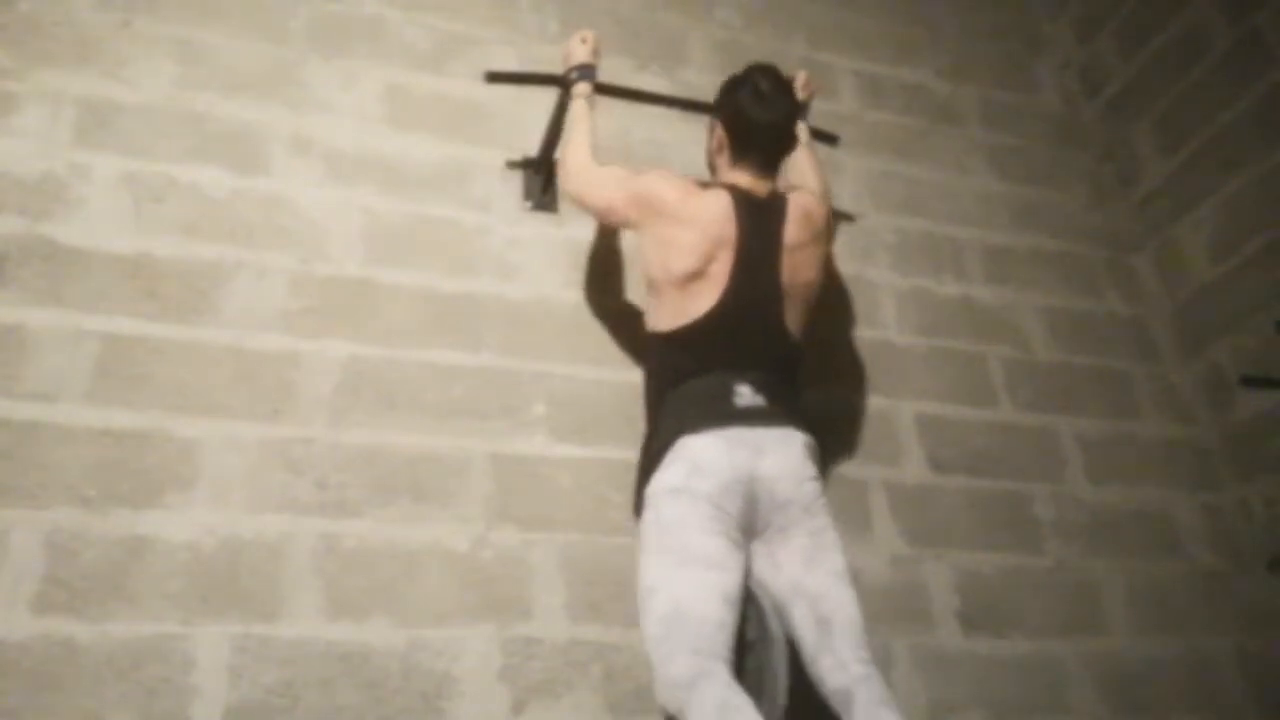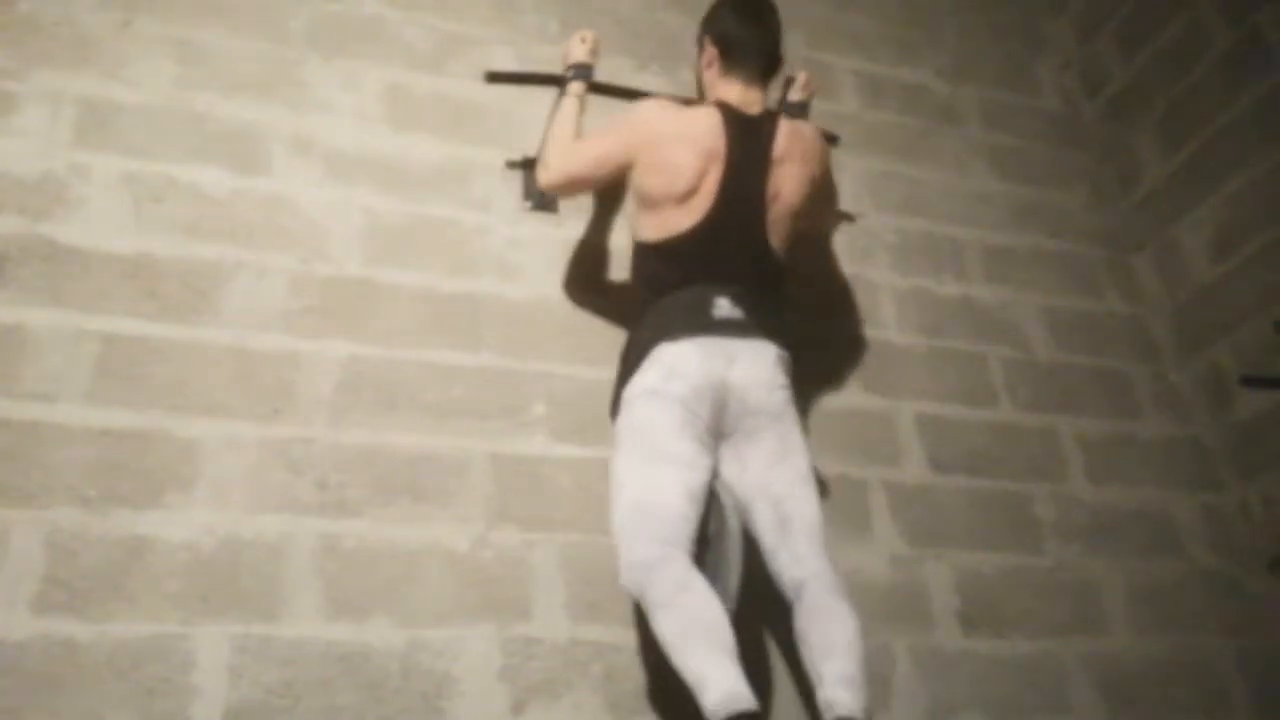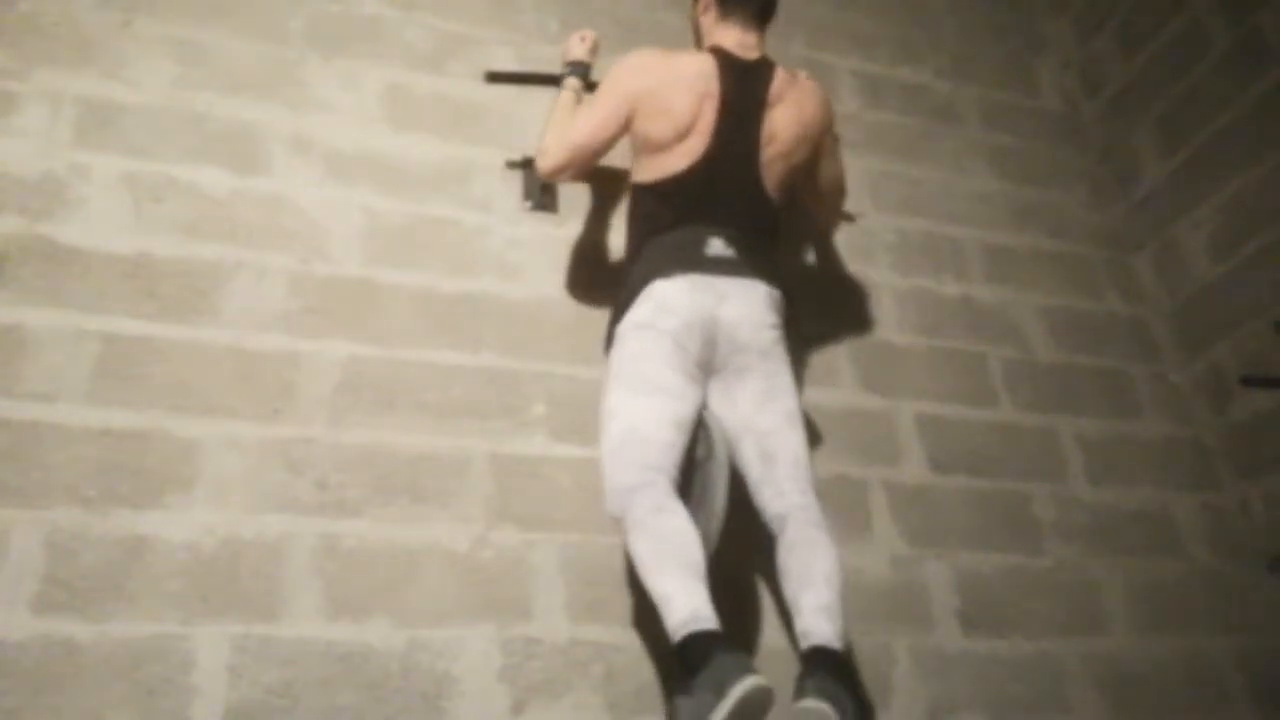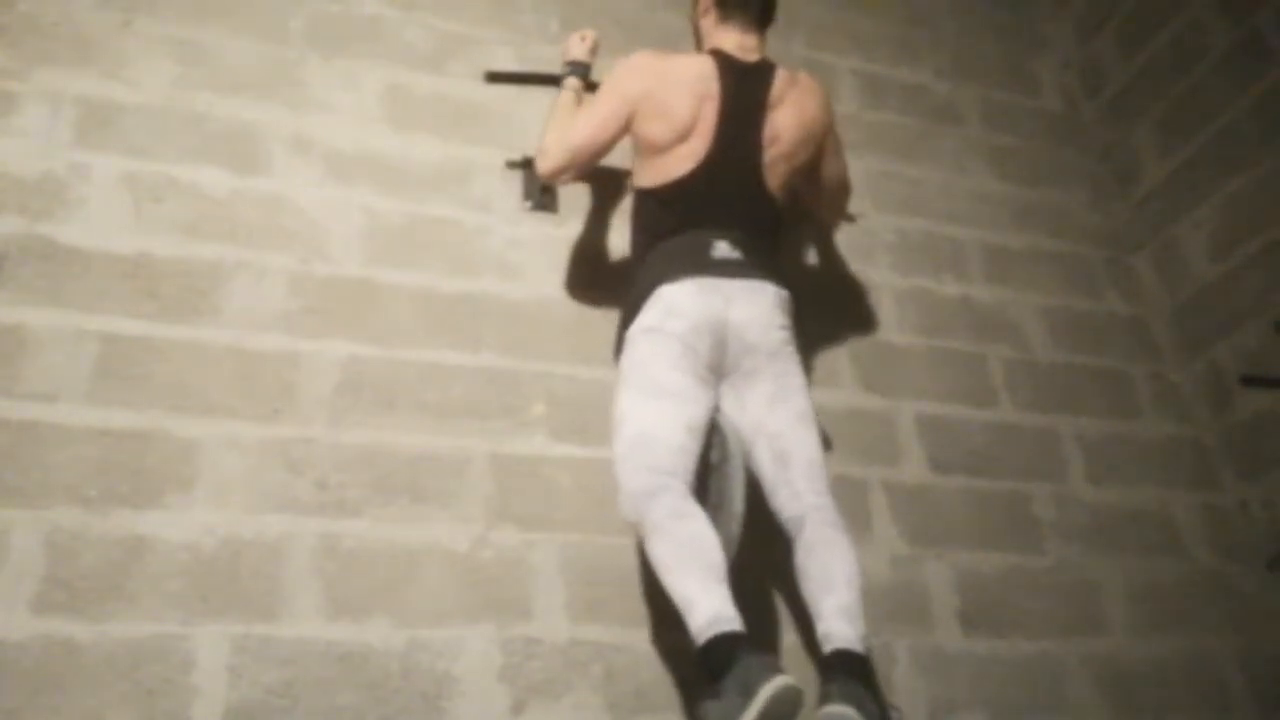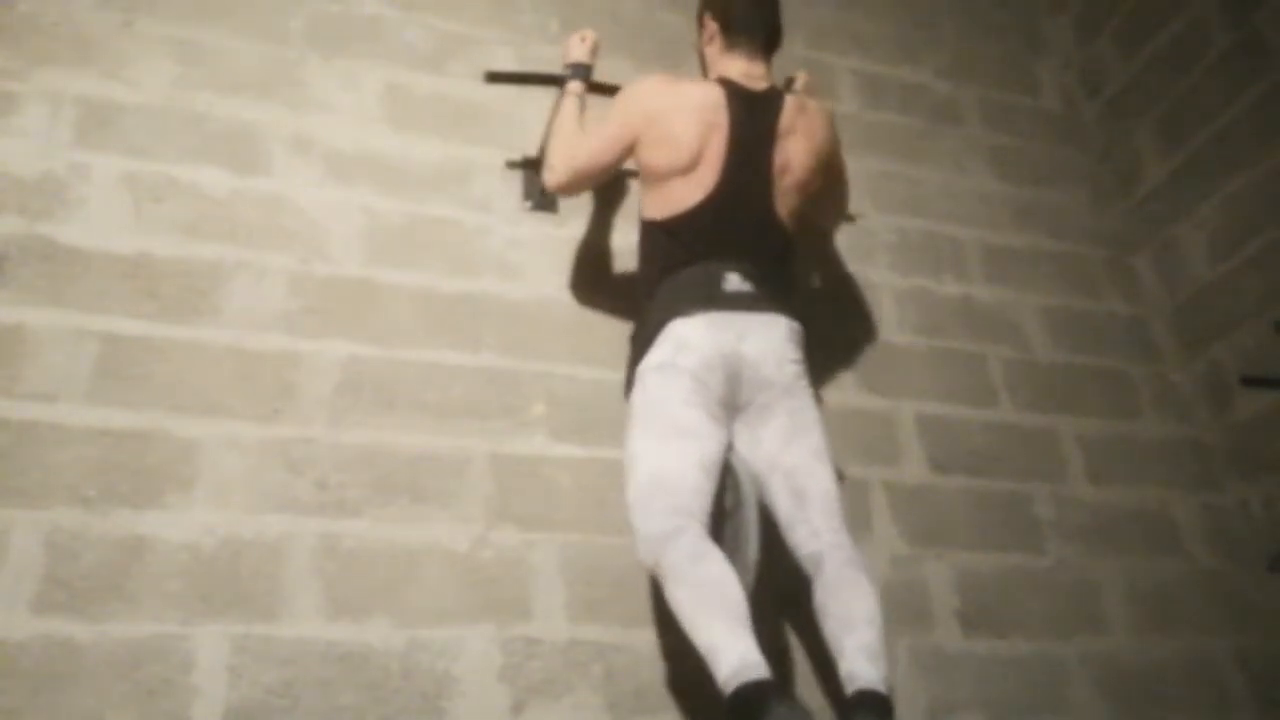
dt=0.4s
person 1, frame 1
left shoulder: (672, 205)
right shoulder: (810, 219)
left elbow: (575, 175)
left wrist: (582, 82)
right wrist: (799, 122)
left hip: (697, 455)
right hip: (785, 453)
person 1, frame 2
left shoulder: (658, 126)
right shoulder: (804, 146)
left elbow: (552, 173)
left wrist: (577, 79)
left hip: (675, 361)
right hip: (760, 363)
left knee: (656, 553)
right knee: (806, 561)
person 1, frame 3
left shoulder: (650, 71)
right shoulder: (806, 99)
left elbow: (553, 161)
right elbow: (828, 206)
left wrist: (574, 73)
left hip: (668, 301)
right hip: (753, 306)
left knee: (640, 482)
right knee: (792, 498)
left ankle: (708, 653)
person 1, frame 4
left shoulder: (651, 73)
right shoulder: (806, 98)
left elbow: (553, 162)
right elbow: (833, 203)
left wrist: (574, 74)
left hip: (675, 305)
right hip: (760, 306)
left knee: (654, 485)
right knee: (808, 500)
left ankle: (733, 655)
person 1, frame 5
left shoulder: (659, 100)
right shoulder: (812, 123)
left elbow: (560, 174)
left wrist: (576, 80)
left hip: (687, 338)
right hip: (773, 339)
left knee: (670, 524)
right knee: (824, 537)
